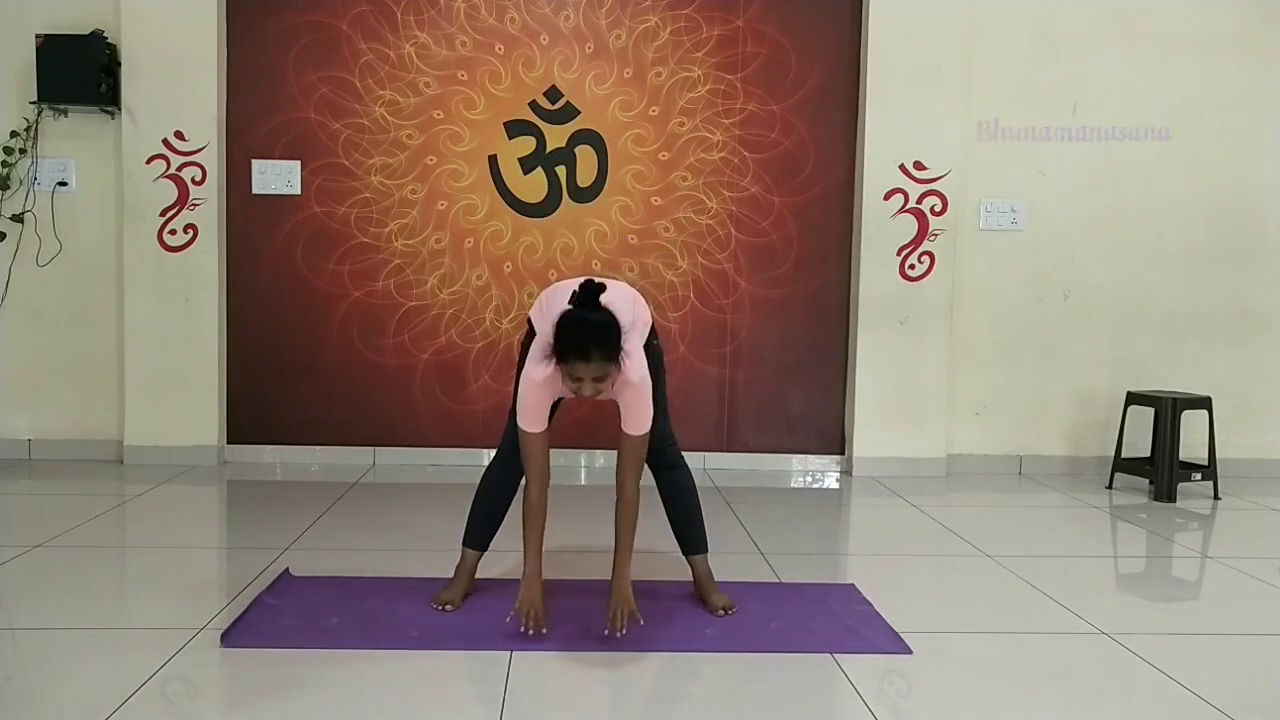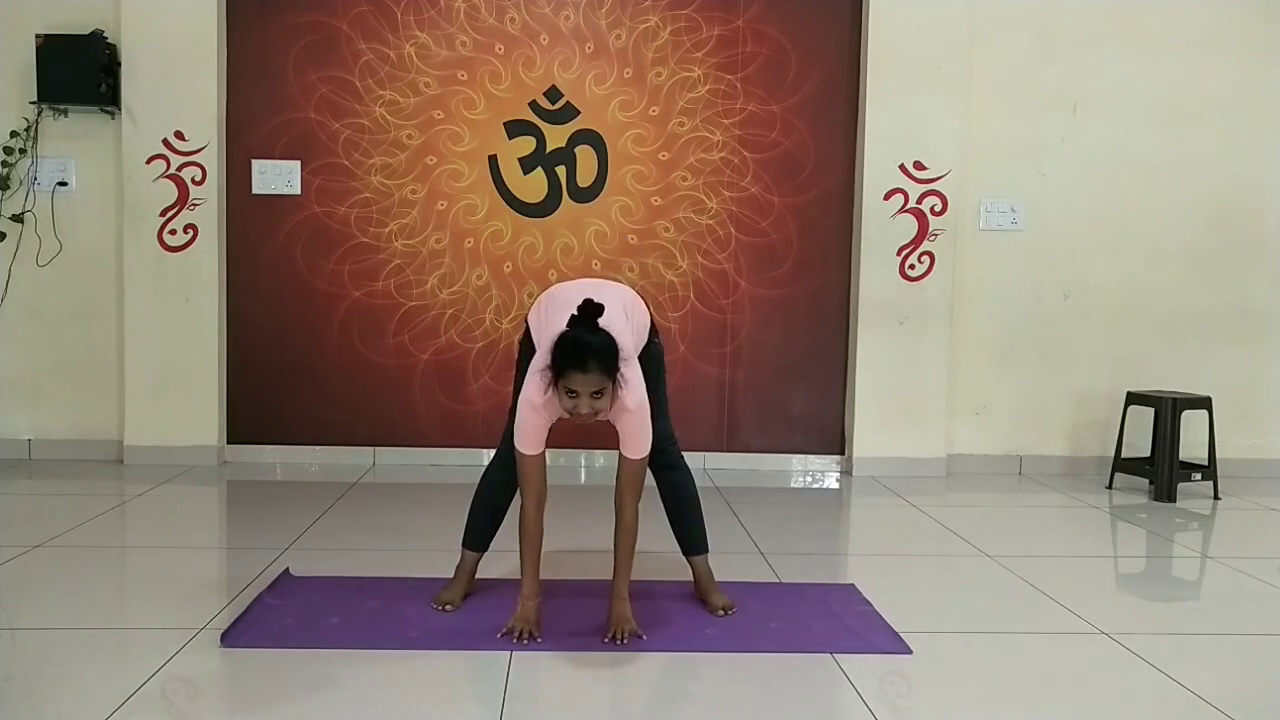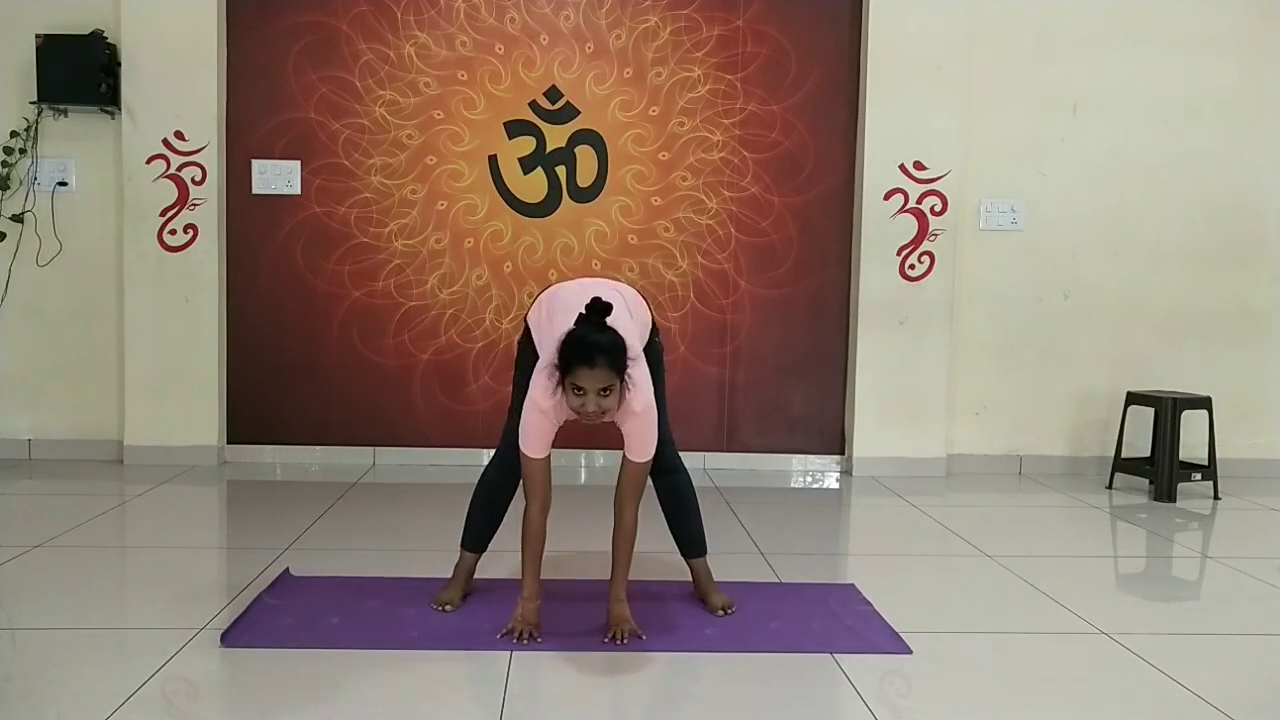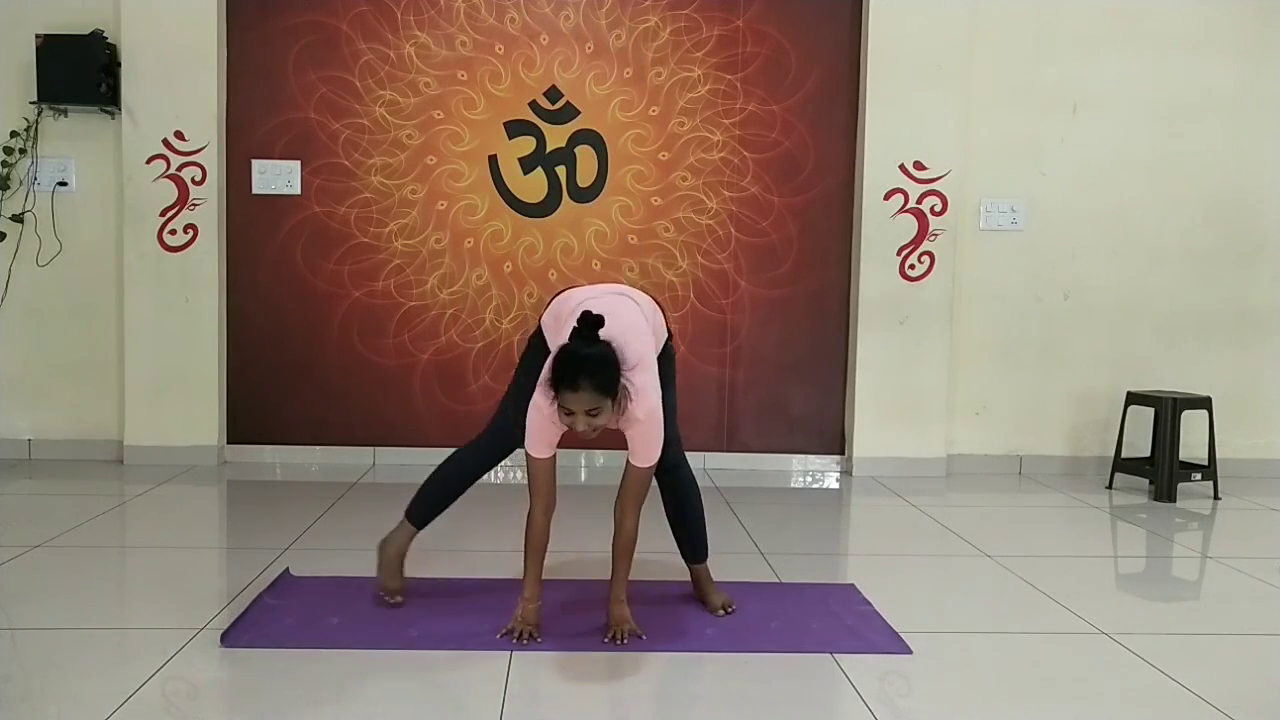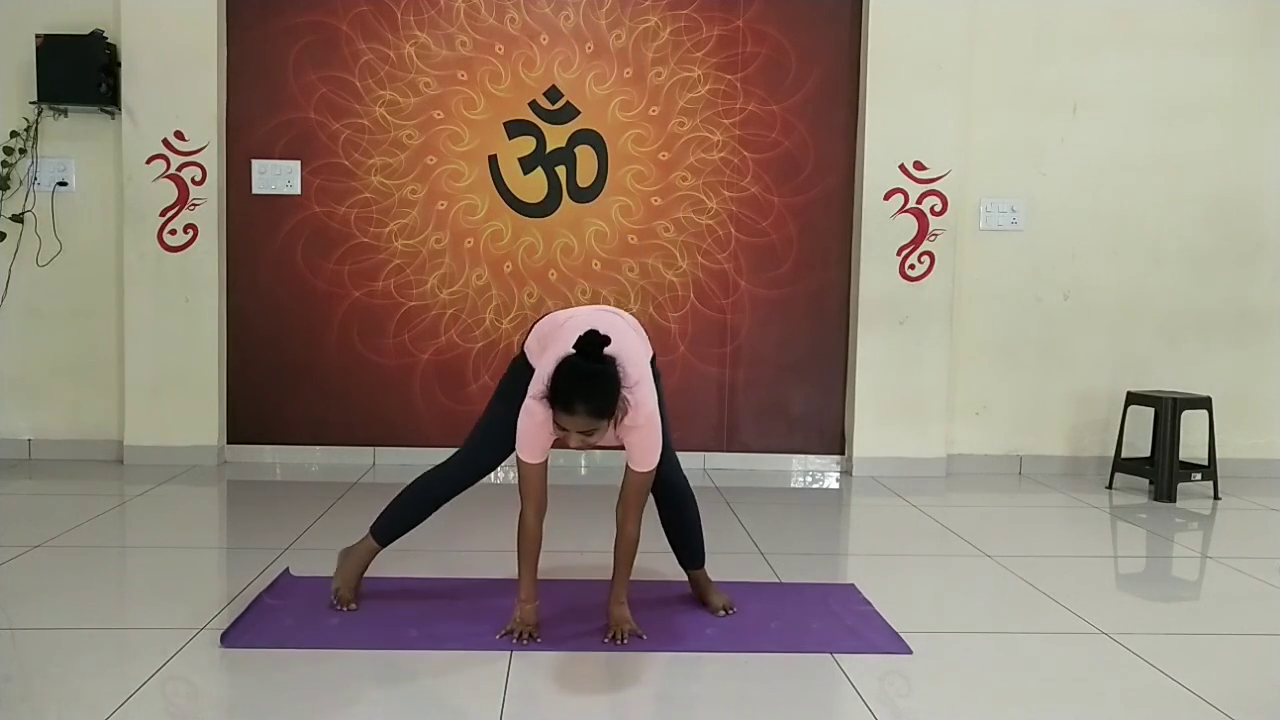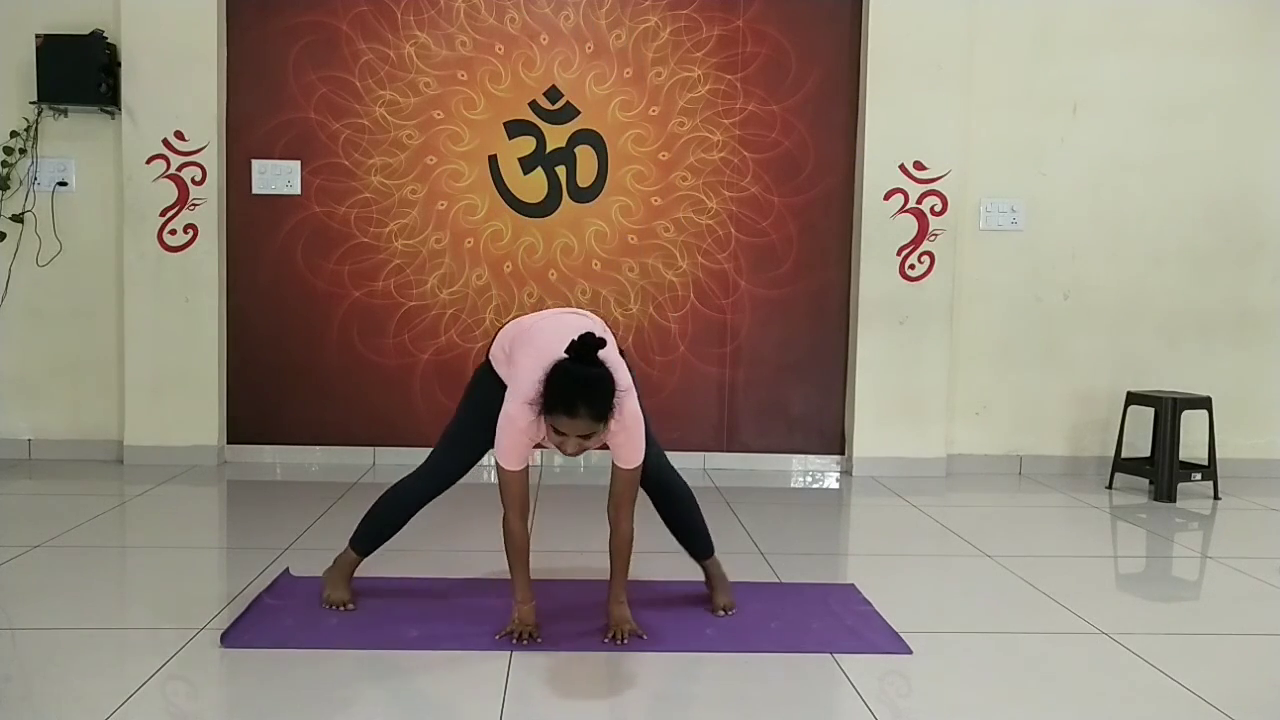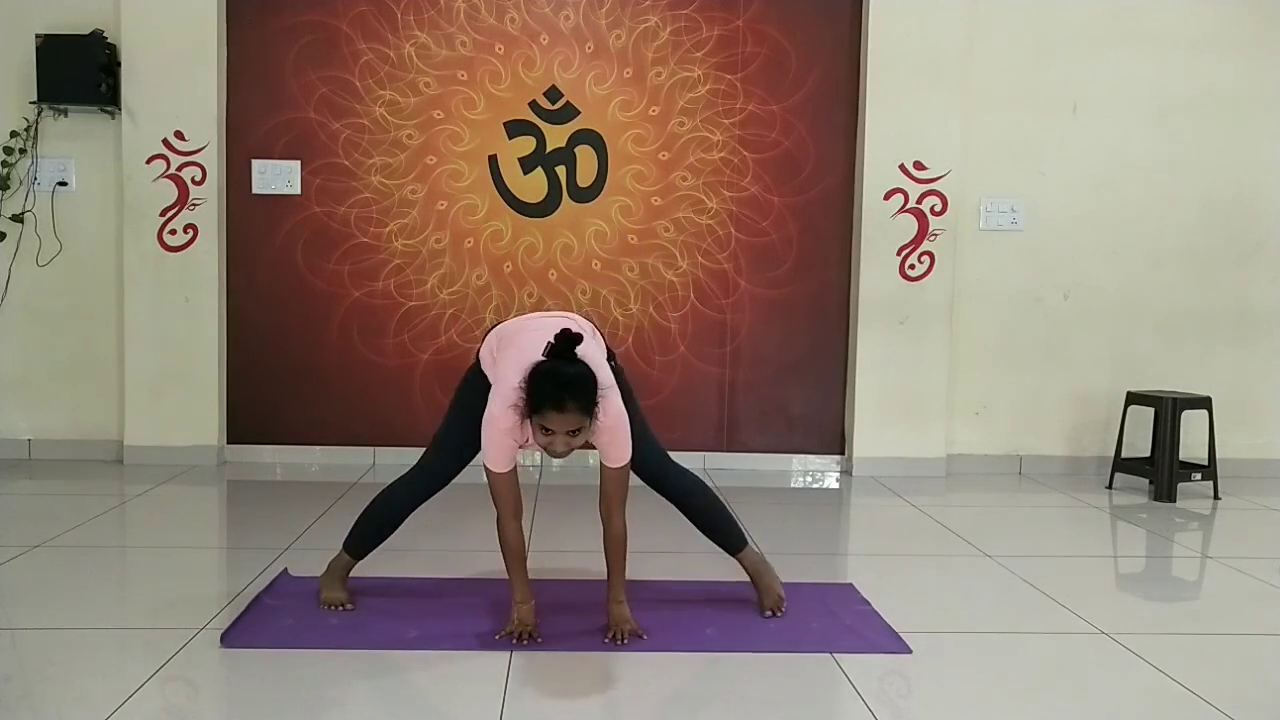
dt=0.2s
person 1, frame 1
left shoulder: (633, 372)
right shoulder: (540, 372)
left elbow: (628, 483)
right elbow: (537, 481)
left wrist: (621, 577)
right wrist: (531, 576)
left hip: (637, 323)
left knee: (663, 452)
right knee: (513, 454)
left ankle: (703, 576)
right ankle: (465, 572)
person 1, frame 2
left shoulder: (631, 394)
right shoulder: (537, 391)
left elbow: (627, 504)
right elbow: (532, 502)
left wrist: (621, 599)
right wrist: (528, 597)
right hip: (548, 315)
left knee: (663, 452)
right knee: (511, 456)
left ankle: (703, 576)
right ankle: (465, 572)
person 1, frame 3
left shoulder: (638, 398)
right shoulder: (544, 394)
left elbow: (627, 507)
right elbow: (537, 505)
left wrist: (618, 600)
right wrist: (528, 599)
left knee: (663, 458)
right knee: (511, 456)
left ankle: (703, 577)
right ankle: (463, 571)
person 1, frame 4
left shoulder: (643, 402)
right shoulder: (545, 399)
left elbow: (629, 510)
right elbow: (540, 506)
left wrist: (618, 601)
right wrist: (530, 599)
right hip: (562, 318)
left knee: (669, 462)
right knee: (493, 444)
left ankle: (701, 577)
right ankle: (399, 540)
person 1, frame 5
left shoulder: (641, 411)
right shoulder: (539, 406)
left elbow: (630, 516)
right elbow: (532, 511)
left wrist: (618, 602)
right wrist: (526, 601)
left hip: (631, 345)
right hip: (547, 345)
left knee: (664, 474)
right knee: (469, 464)
left ankle: (699, 580)
right ankle: (361, 553)
person 1, frame 6
left shoulder: (625, 412)
right shoulder: (521, 409)
left elbow: (622, 515)
right elbow: (515, 515)
left wrist: (618, 602)
right wrist: (523, 602)
right hip: (511, 355)
left knee: (655, 472)
right knee: (438, 472)
left ankle: (712, 572)
right ankle: (343, 565)
person 1, frame 7
left shoulder: (609, 408)
right shoulder: (504, 411)
left elbow: (612, 514)
right elbow: (508, 517)
left wrist: (617, 600)
right wrist: (522, 602)
right hip: (499, 355)
left knee: (660, 470)
right knee: (429, 474)
left ankle: (756, 567)
right ankle: (339, 567)
